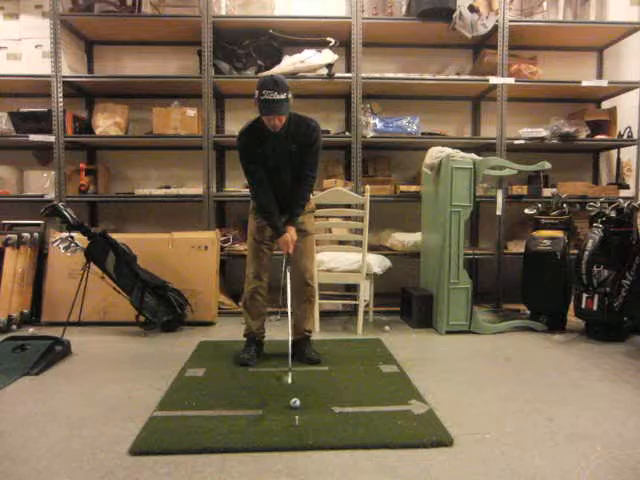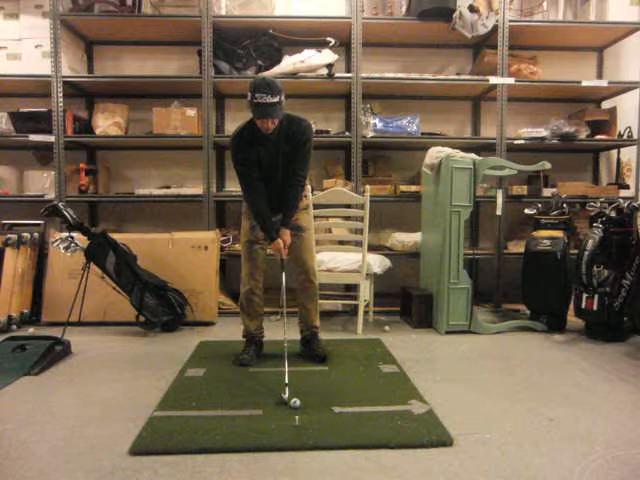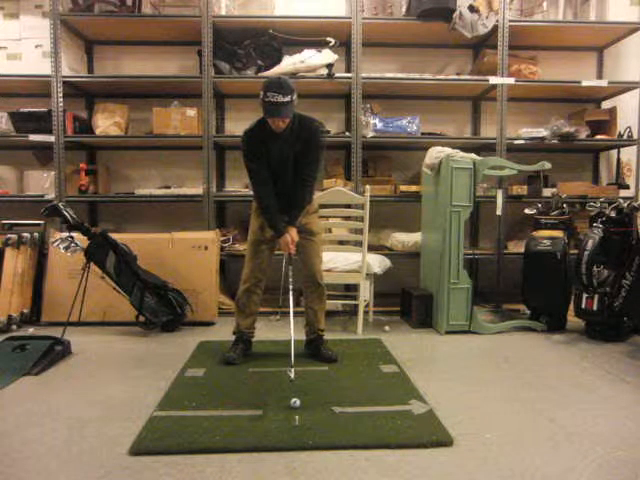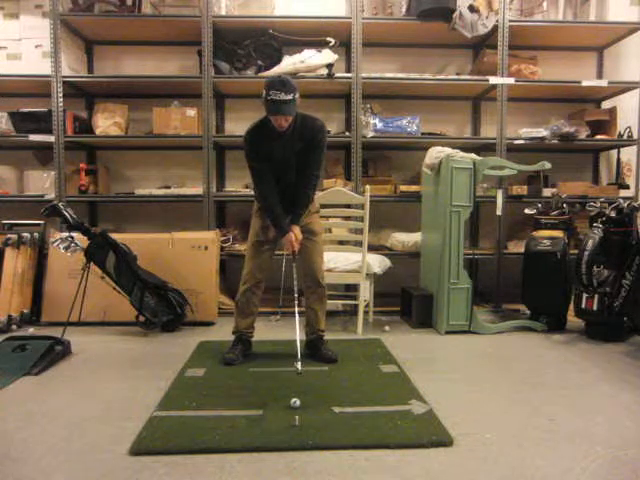
dt=0.5s
person 1, frame 1
left shoulder: (309, 129)
right shoulder: (248, 136)
left elbow: (307, 179)
right elbow: (258, 186)
left wrist: (292, 223)
right wrist: (278, 229)
left hip: (299, 209)
right hip: (263, 211)
left knee: (304, 276)
right knee: (256, 276)
left ankle: (302, 339)
right ankle: (254, 339)
person 1, frame 2
left shoulder: (300, 129)
right shoulder: (241, 139)
left elbow: (297, 179)
right elbow: (252, 190)
left wrist: (285, 225)
right wrist: (271, 233)
left hip: (294, 207)
right hip: (256, 210)
left knee: (306, 271)
right knee: (251, 276)
left ankle: (310, 335)
right ankle: (253, 339)
person 1, frame 3
left shoulder: (312, 130)
right shoulder: (252, 136)
left elbow: (307, 180)
right elbow: (261, 187)
left wrist: (293, 224)
right wrist: (279, 229)
left hip: (303, 209)
right hip: (266, 209)
left knee: (313, 274)
right knee: (252, 274)
left ankle: (315, 338)
right ankle: (243, 338)
person 1, frame 4
left shoulder: (314, 129)
right shoulder: (254, 135)
left elbow: (310, 179)
right elbow: (264, 186)
left wrist: (296, 222)
right wrist: (282, 228)
left hip: (304, 208)
right hip: (267, 209)
left knee: (314, 275)
right knee: (252, 274)
left ankle: (315, 338)
right ankle: (242, 338)
